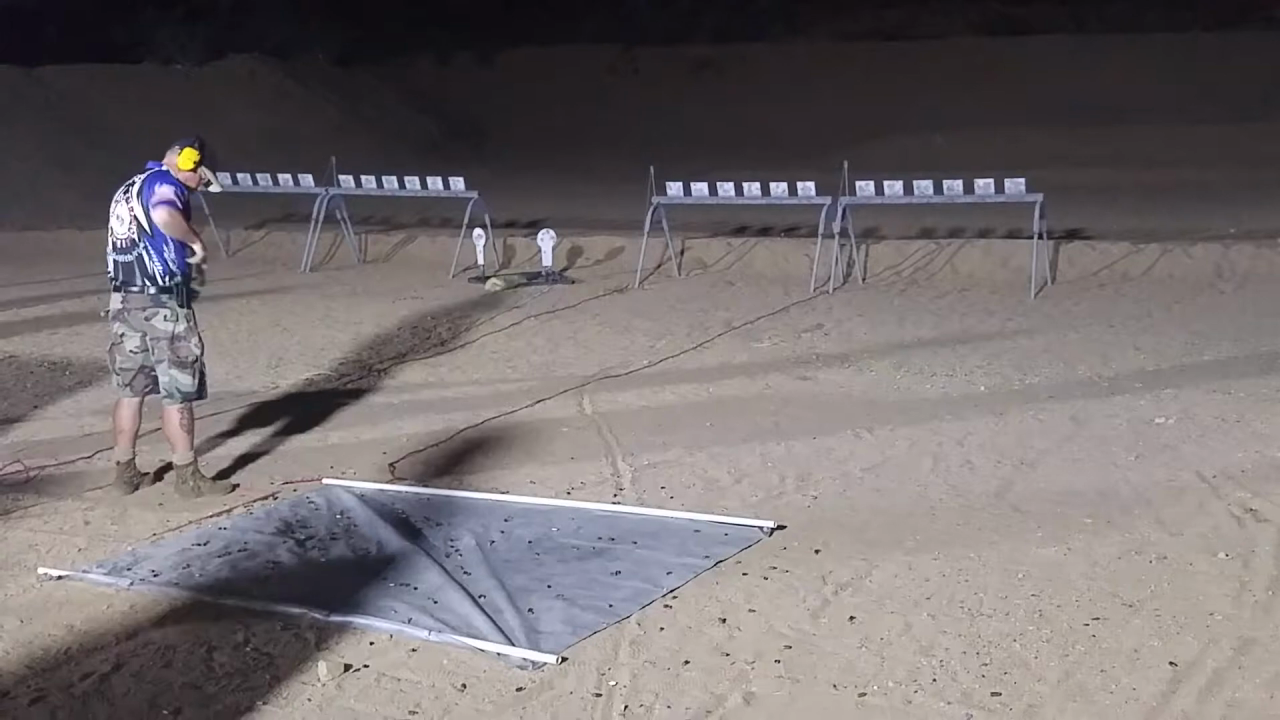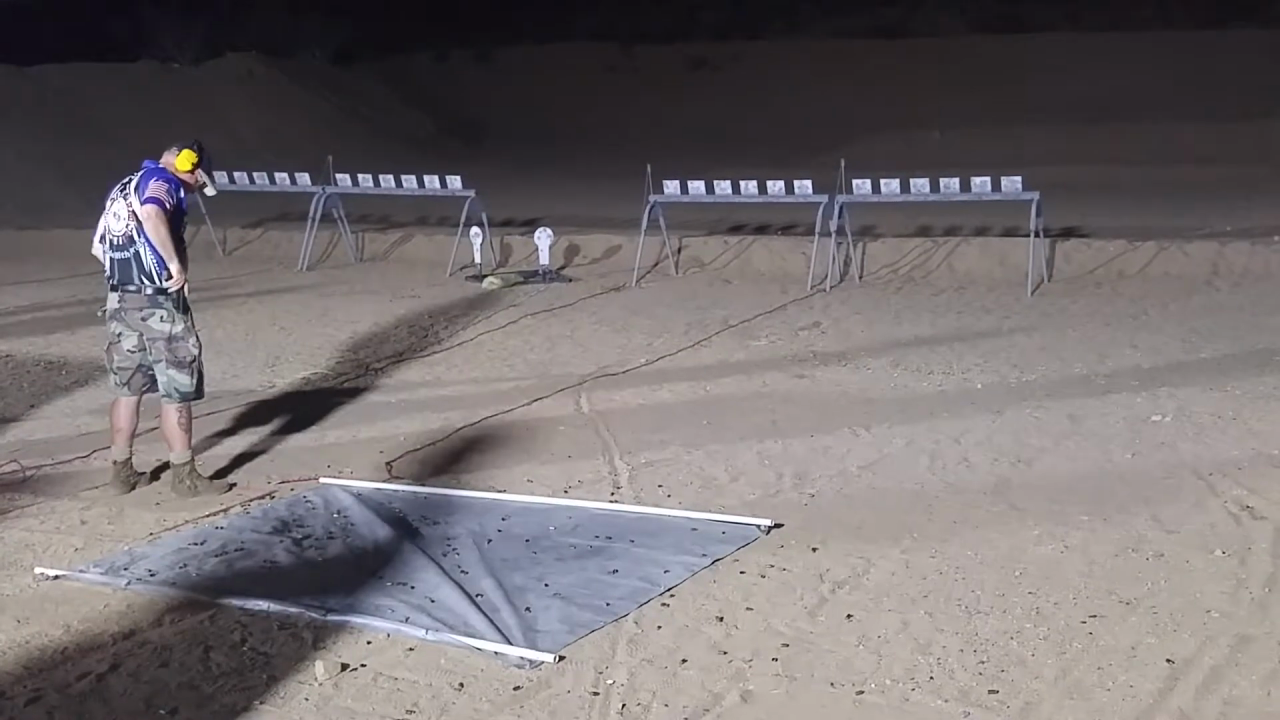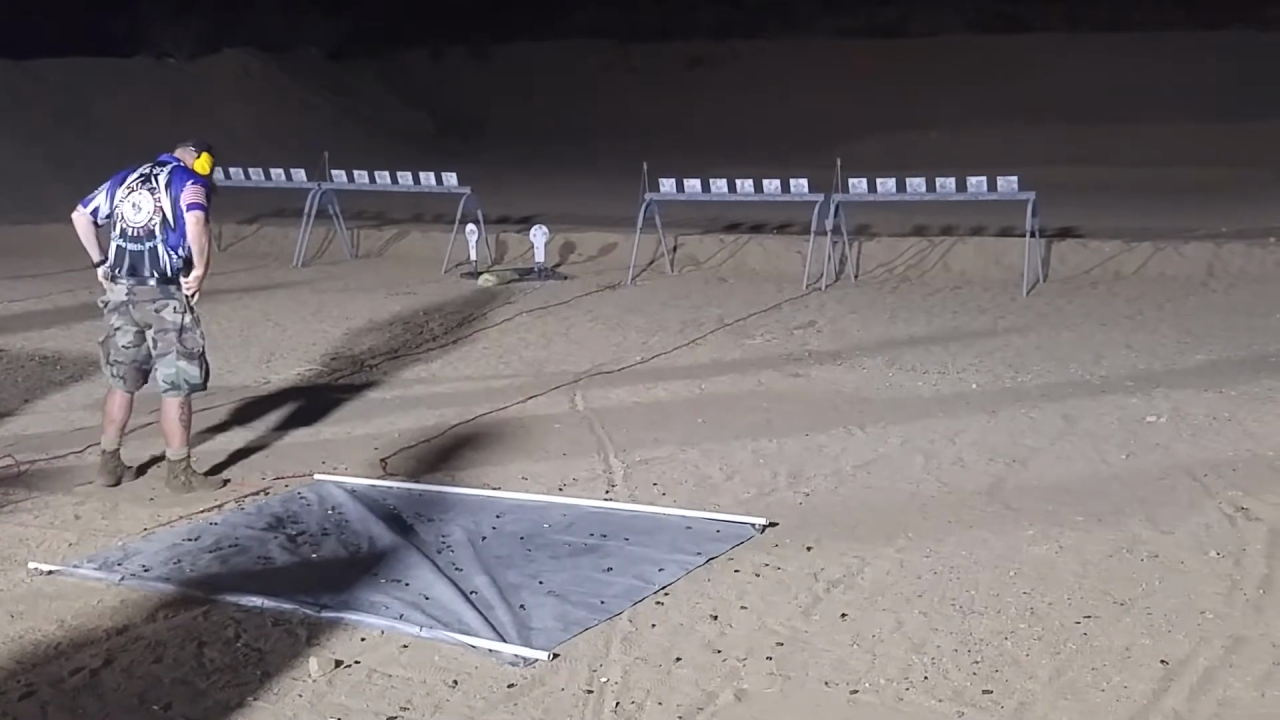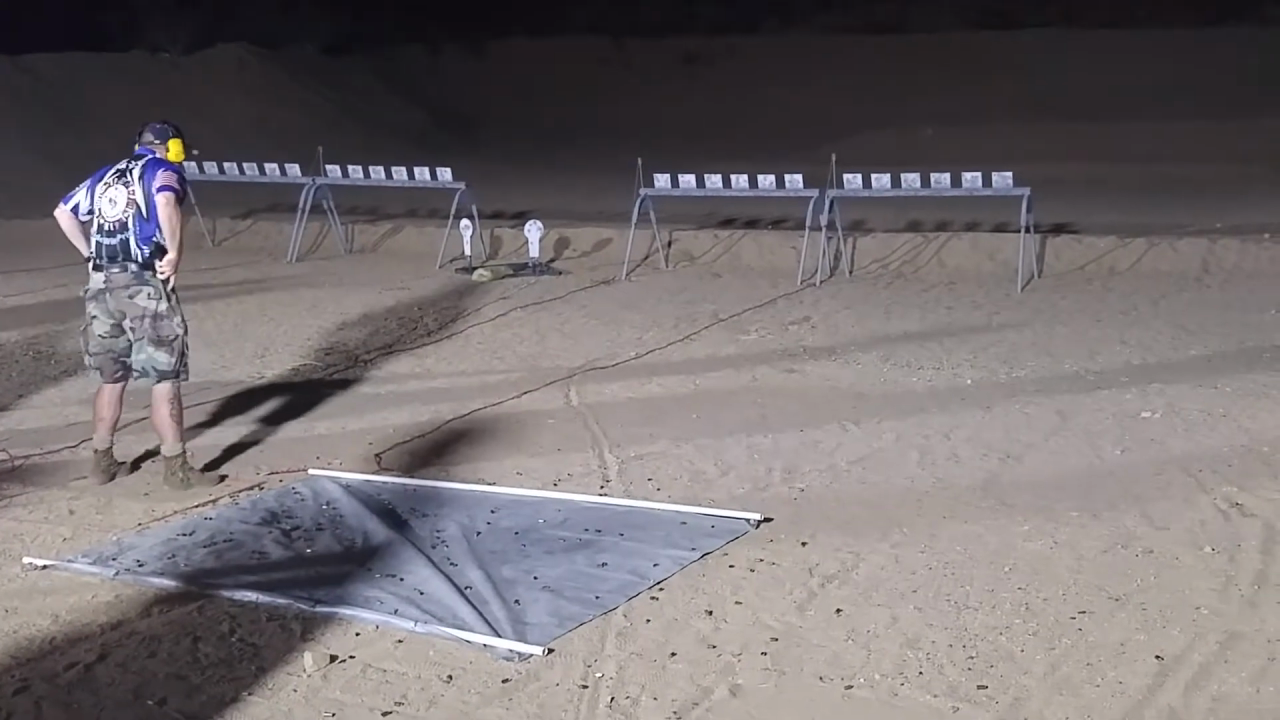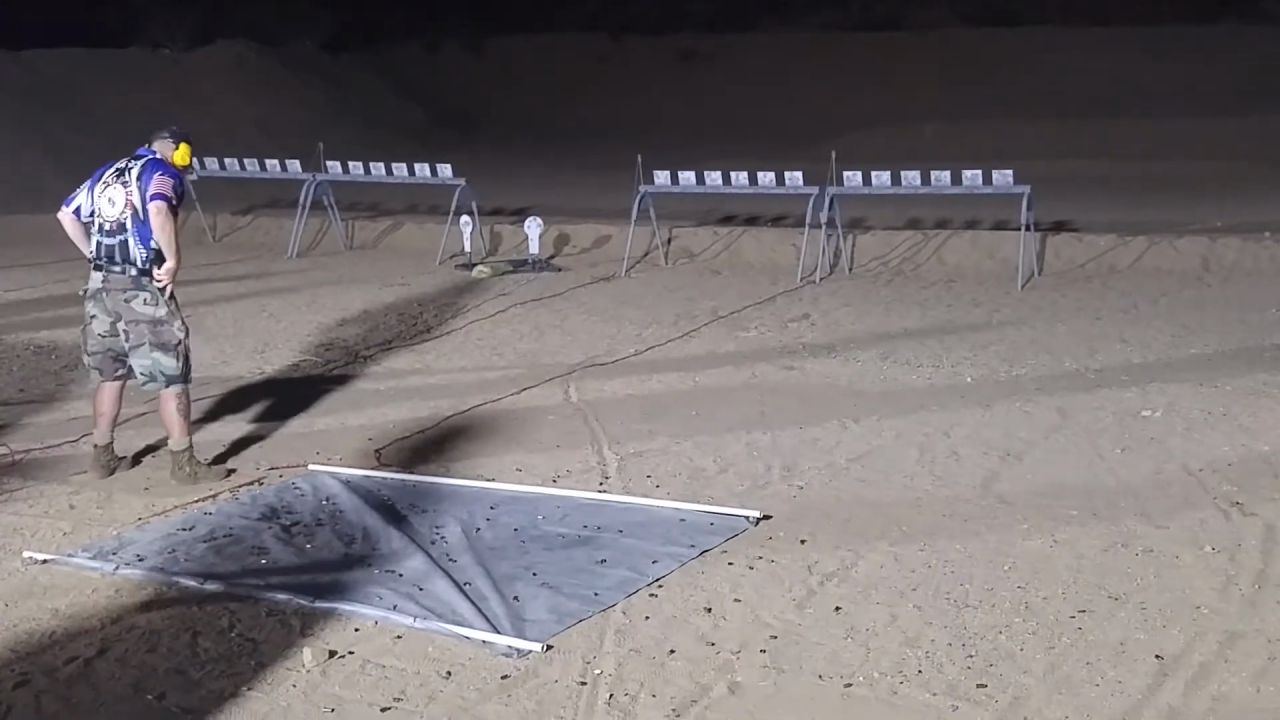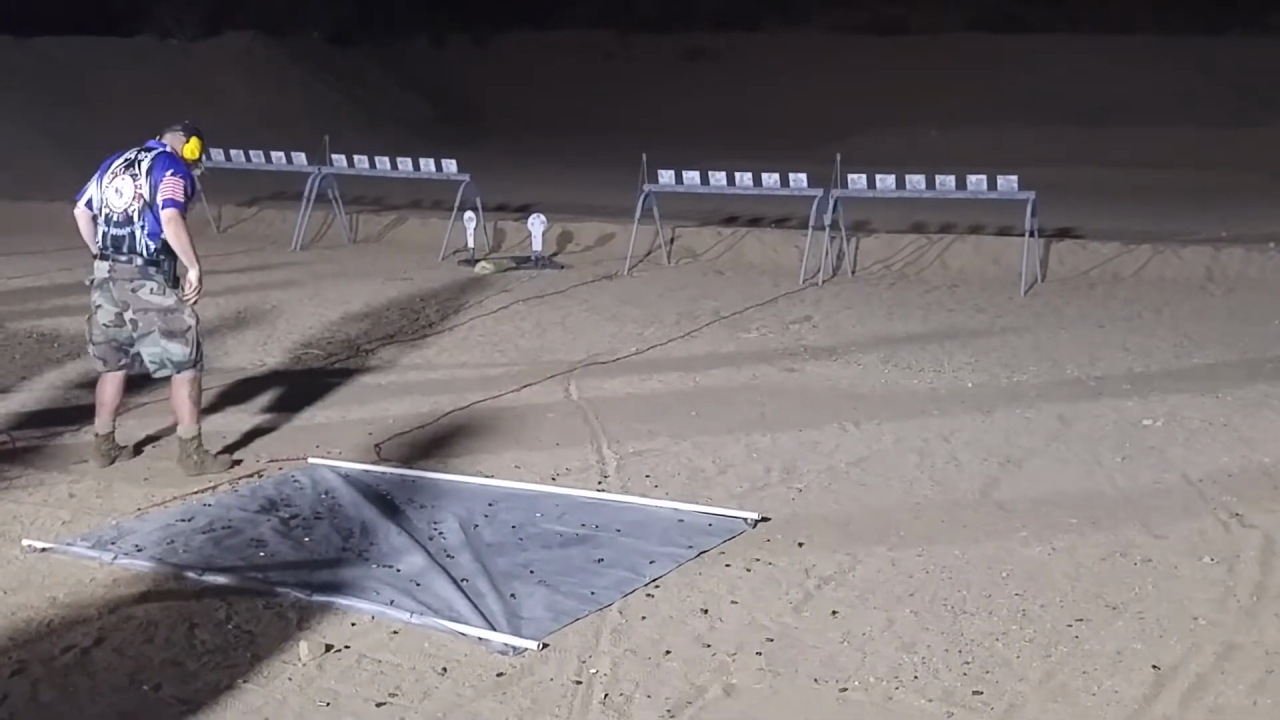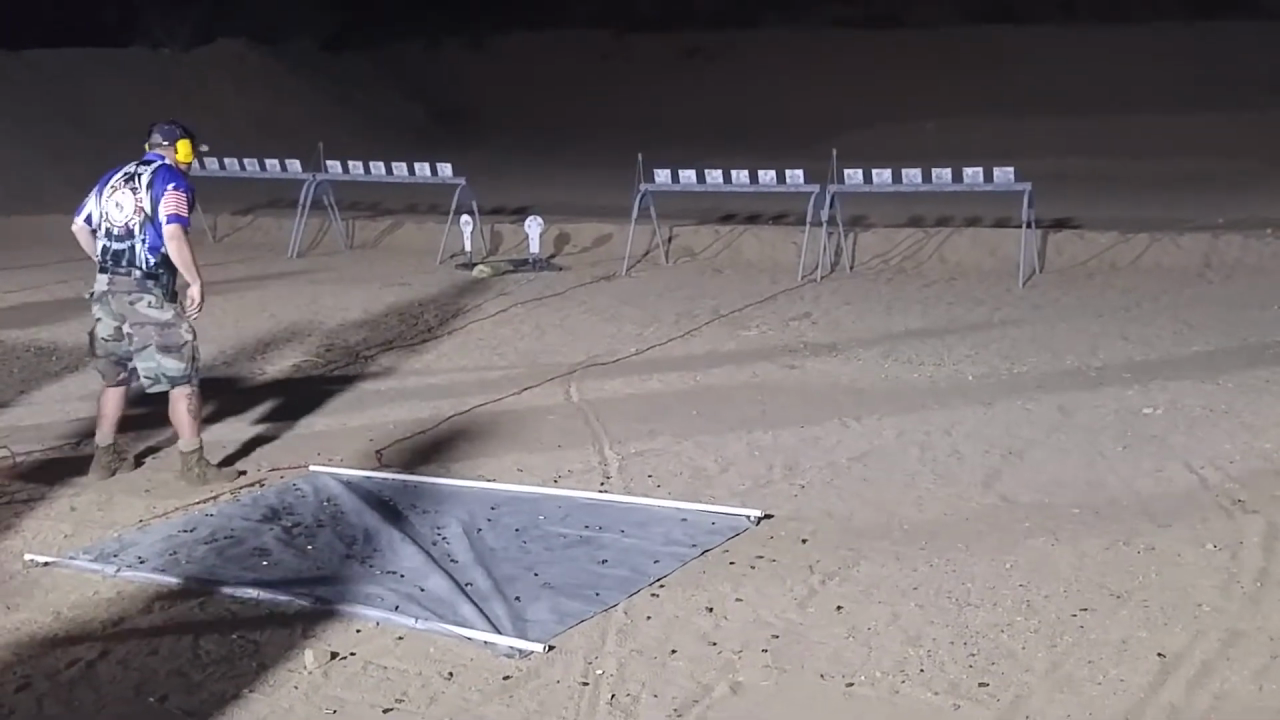
dt=0.7s
person 1, frame 1
left shoulder: (129, 188)
right shoulder: (164, 182)
right elbow: (163, 217)
right wrist: (195, 241)
left hip: (123, 300)
right hip: (162, 303)
left knee: (130, 390)
right knee: (178, 392)
left ankle: (125, 472)
right ankle: (188, 477)
person 1, frame 2
left shoulder: (122, 188)
right shoulder: (163, 181)
left elbow: (98, 246)
right elbow: (150, 214)
right wrist: (175, 264)
left hip: (119, 300)
right hip: (159, 301)
left knee: (127, 388)
right knee: (177, 391)
left ankle: (122, 471)
right ankle: (185, 476)
person 1, frame 3
left shoulder: (126, 178)
right shoulder: (189, 180)
left elbow: (81, 215)
right elbow: (196, 222)
left wrist: (100, 262)
right wrist: (200, 270)
left hip: (121, 292)
right hip: (164, 293)
left knee: (124, 380)
right knee: (177, 386)
left ankle: (109, 463)
right ankle: (180, 472)
person 1, frame 4
left shoulder: (106, 174)
right shoulder: (164, 170)
left elbow: (64, 212)
right elbow: (165, 202)
left wrist: (92, 256)
right wrist: (174, 254)
left hip: (103, 283)
right hip: (144, 283)
left knee: (111, 377)
right knee: (164, 377)
left ankle: (102, 461)
right ankle: (176, 468)
person 1, frame 5
left shoulder: (106, 173)
right shoulder: (164, 172)
left elbow: (67, 215)
right elbow: (158, 211)
right wrist: (172, 260)
left hip: (101, 283)
right hip: (142, 286)
left knee: (110, 372)
right knee: (171, 375)
left ankle: (103, 456)
right ankle: (184, 462)
person 1, frame 6
left shoulder: (115, 163)
right shoulder: (174, 167)
left elbow: (81, 211)
right elbow: (170, 219)
right wrist: (194, 267)
left hip: (107, 274)
right hip: (149, 277)
left knee: (113, 363)
right knee: (184, 363)
left ankle: (104, 445)
right ankle: (192, 452)
person 1, frame 7
left shoulder: (114, 177)
right shoulder: (173, 181)
left elbow: (80, 227)
right elbow: (173, 237)
right wrist: (196, 283)
left hip: (107, 288)
right hip: (147, 291)
left knee: (115, 376)
right knee: (181, 377)
left ankle: (105, 458)
right ankle: (194, 464)
